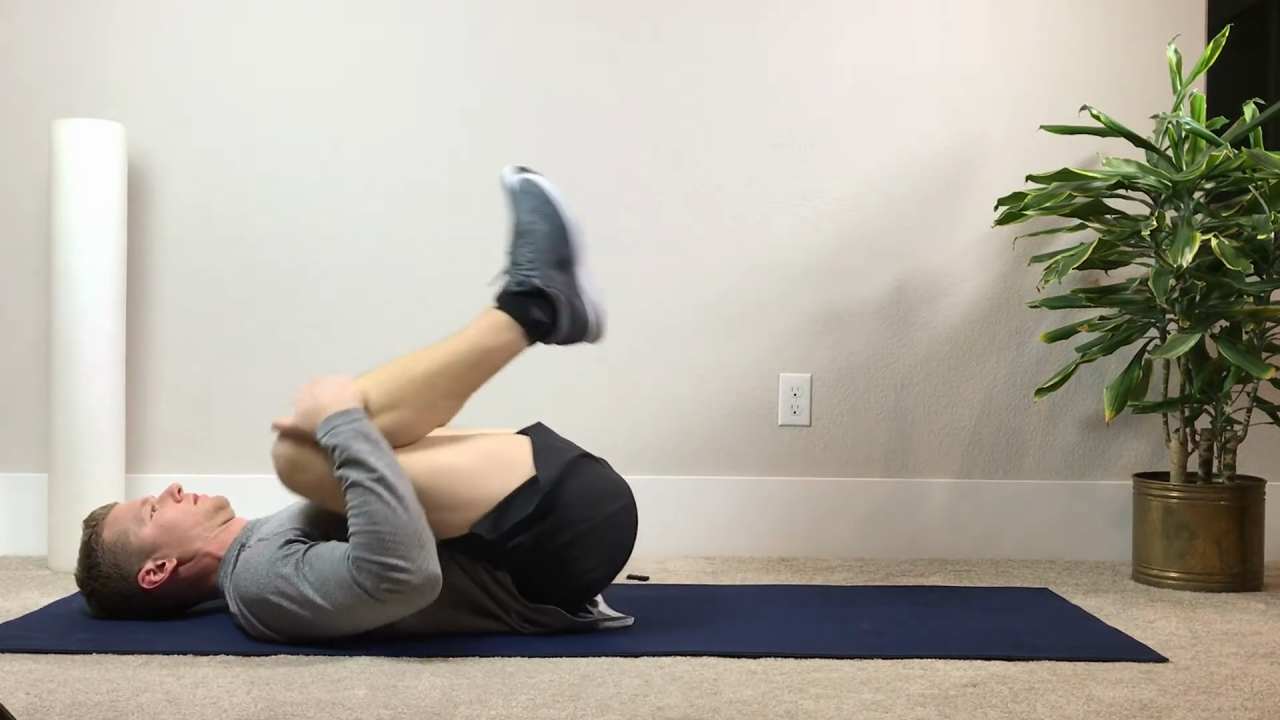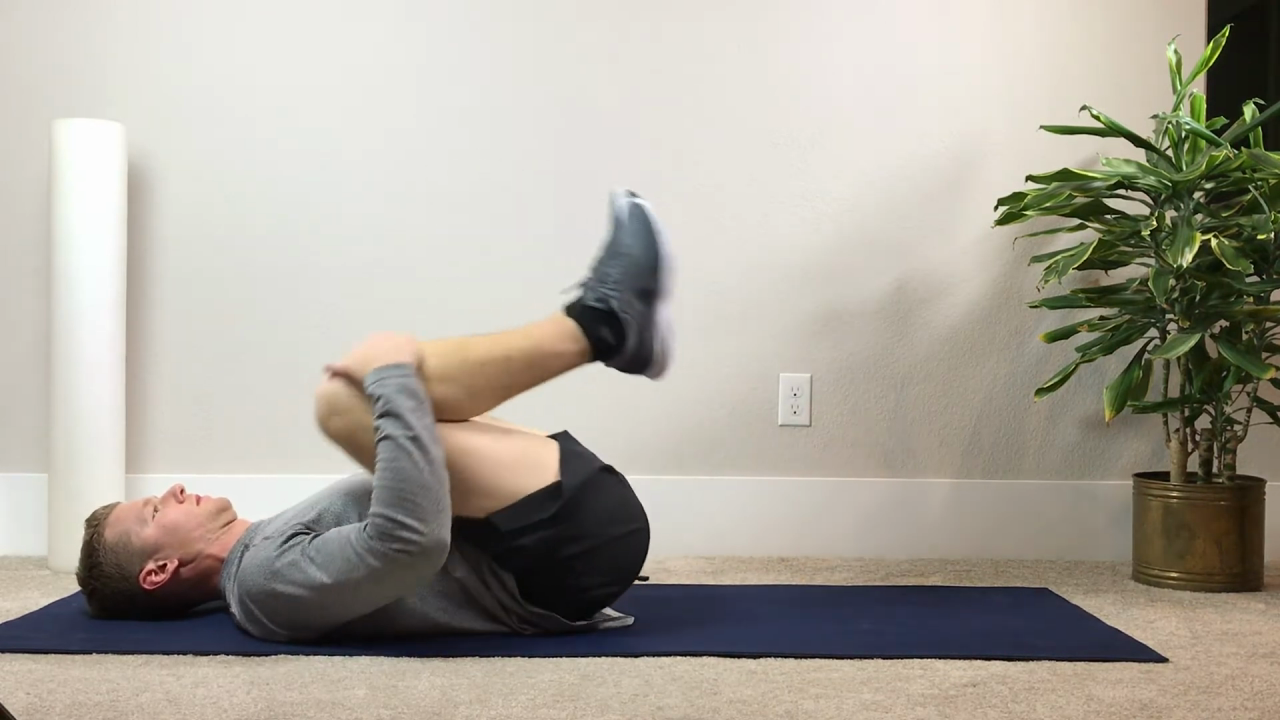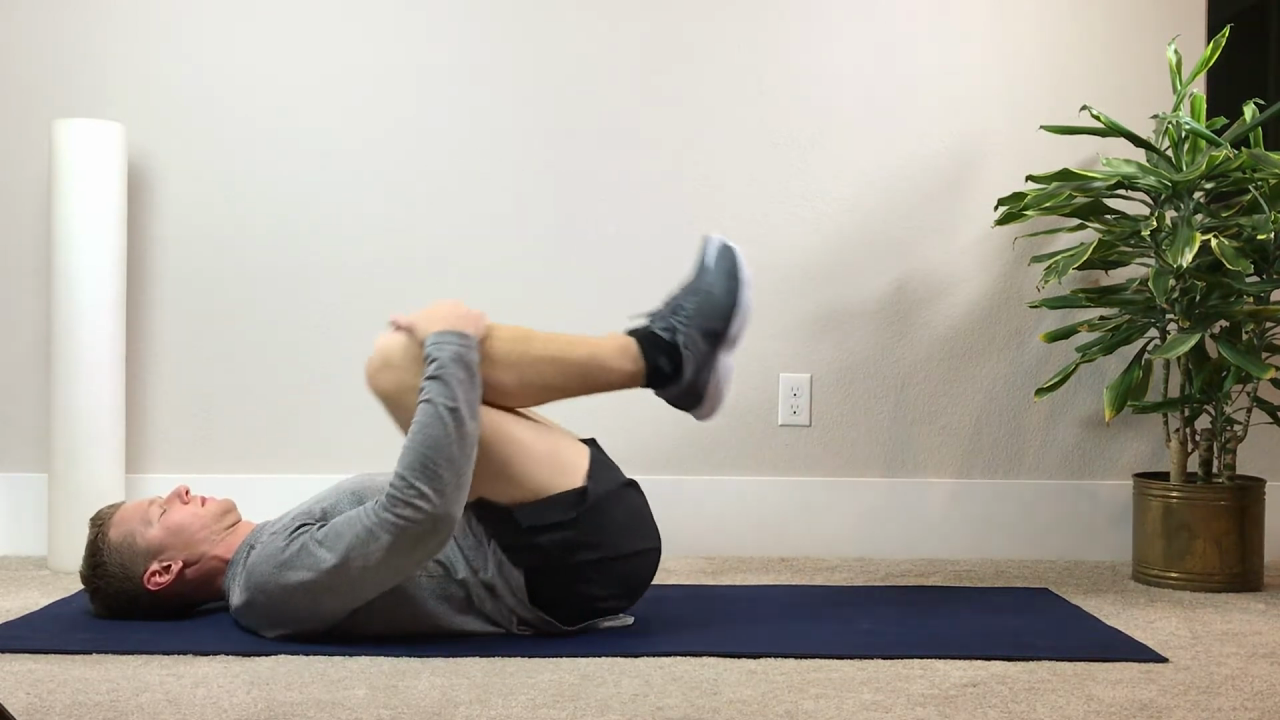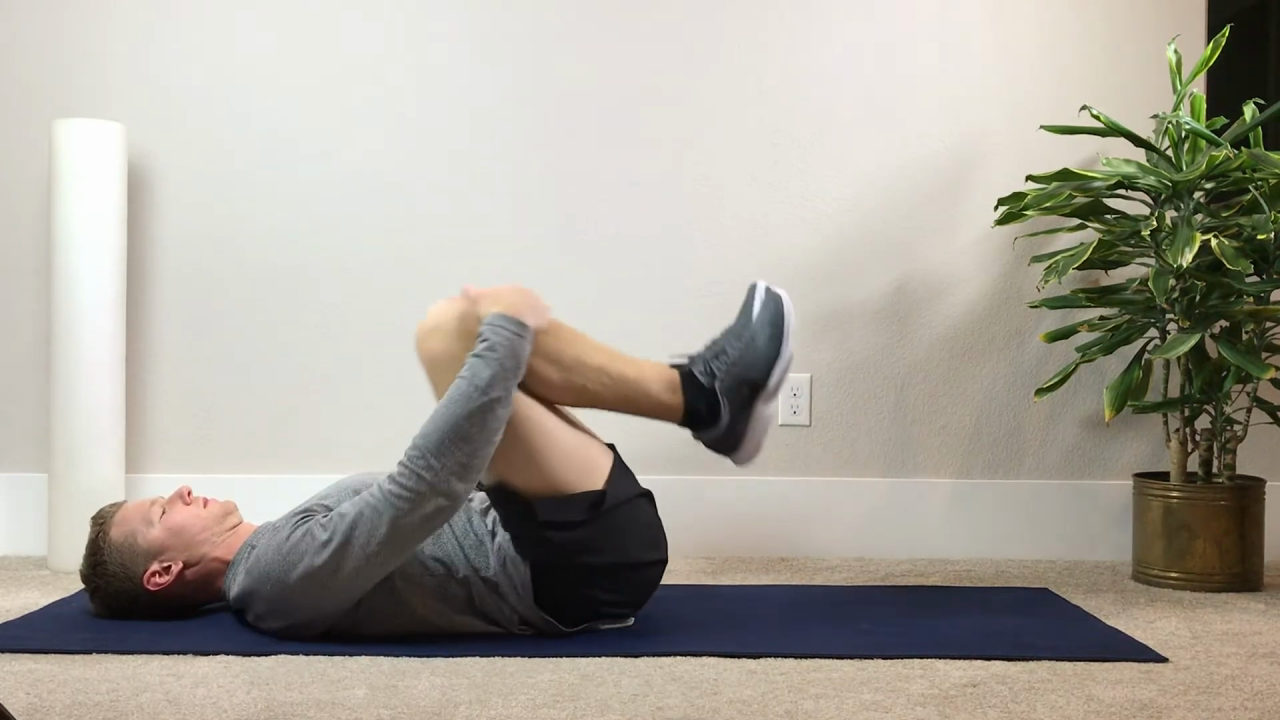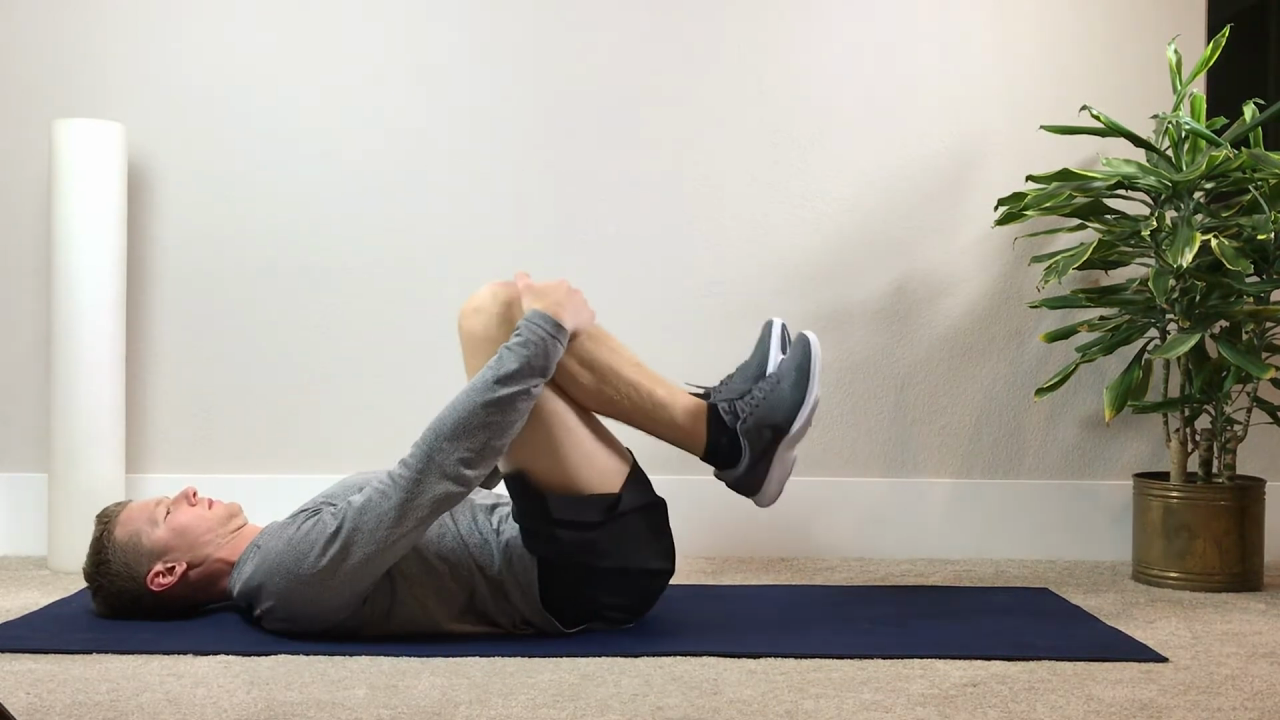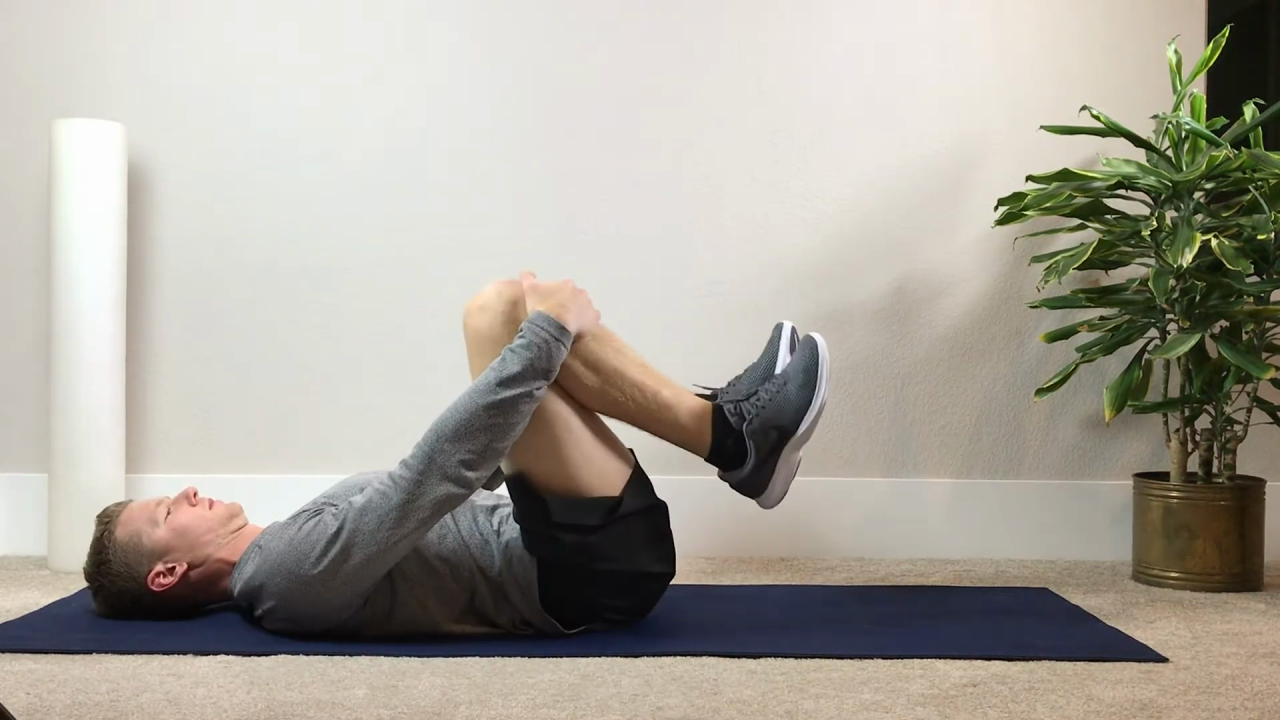
dt=0.2s
person 1, frame 1
left shoulder: (268, 544)
right shoulder: (265, 583)
right elbow: (404, 573)
right wrist: (343, 425)
left ankle: (533, 312)
right ankle: (530, 311)
person 1, frame 2
left shoulder: (270, 544)
right shoulder: (271, 582)
right elbow: (410, 539)
right wrist: (392, 377)
left hip: (563, 560)
left ankle: (603, 326)
right ankle: (599, 328)
person 1, frame 3
left shoulder: (278, 550)
right shoulder: (281, 580)
left elbow: (407, 506)
right elbow: (421, 508)
right wrist: (453, 349)
left hip: (575, 559)
right hip: (583, 556)
left ankle: (662, 354)
right ankle: (661, 356)
person 1, frame 4
left shoulder: (283, 550)
right shoulder: (283, 577)
left elbow: (428, 493)
right elbow: (423, 487)
right wrist: (506, 338)
left hip: (571, 561)
right hip: (587, 567)
left knee: (472, 329)
right knee: (452, 325)
left ankle: (697, 394)
right ankle: (701, 398)
person 1, frame 5
left shoulder: (292, 547)
right shoulder: (294, 572)
left elbow: (434, 491)
right elbow: (433, 474)
right wrist: (543, 335)
left hip: (580, 561)
right hip: (592, 567)
left knee: (514, 319)
right knee: (497, 310)
left ankle: (723, 422)
right ankle: (725, 434)
person 1, frame 6
left shoulder: (291, 548)
right shoulder: (295, 573)
left elbow: (443, 478)
right elbow: (433, 476)
right wrist: (544, 335)
left hip: (578, 560)
right hip: (592, 569)
left knee: (517, 314)
right knee: (499, 310)
left ankle: (728, 423)
right ankle: (731, 437)
